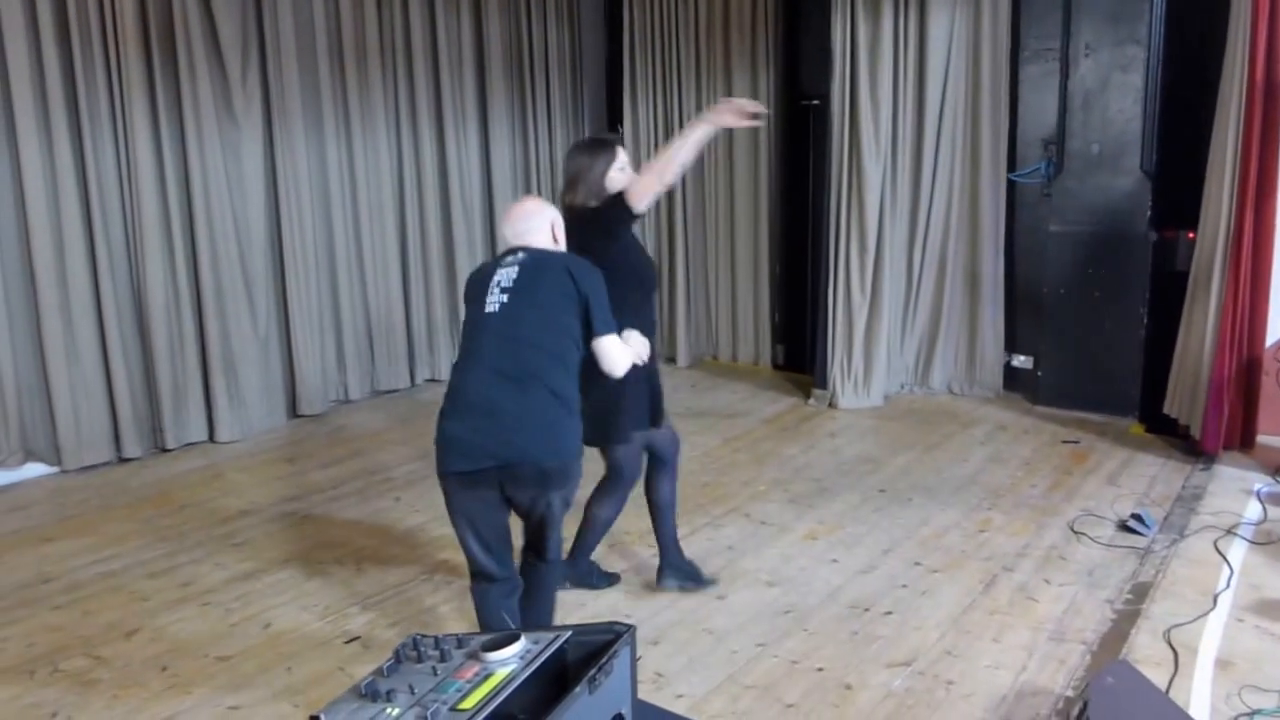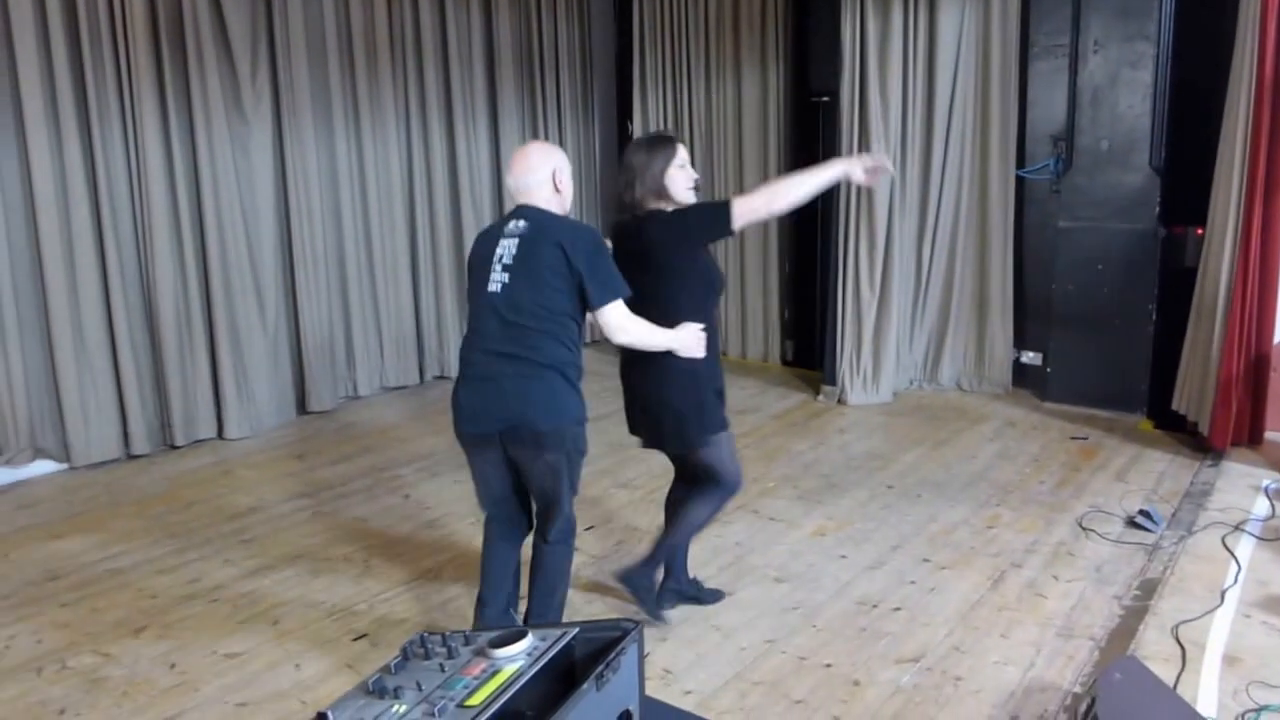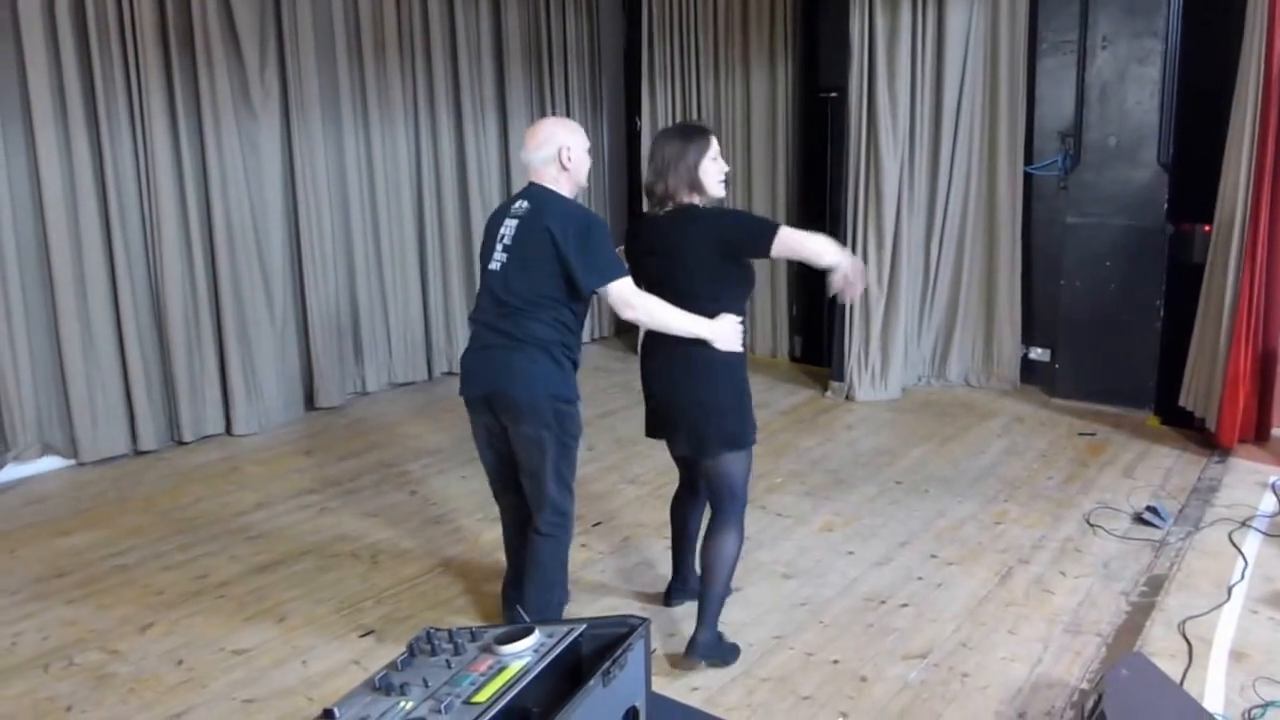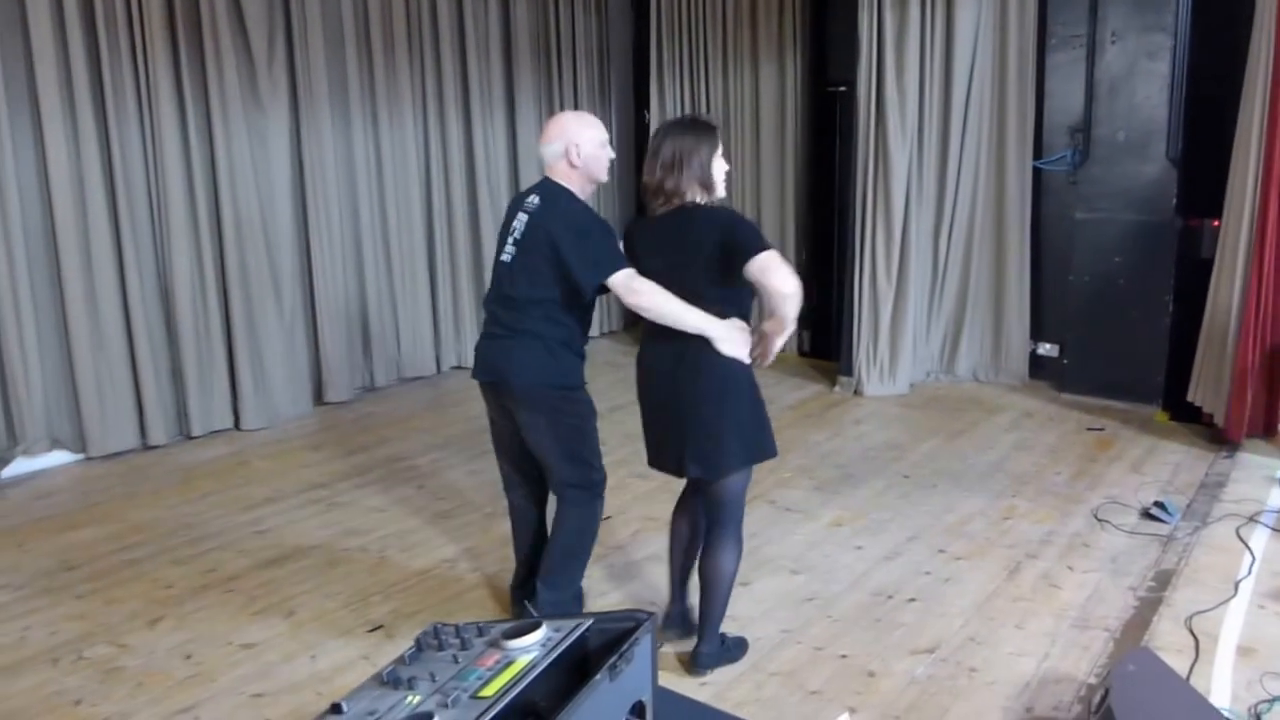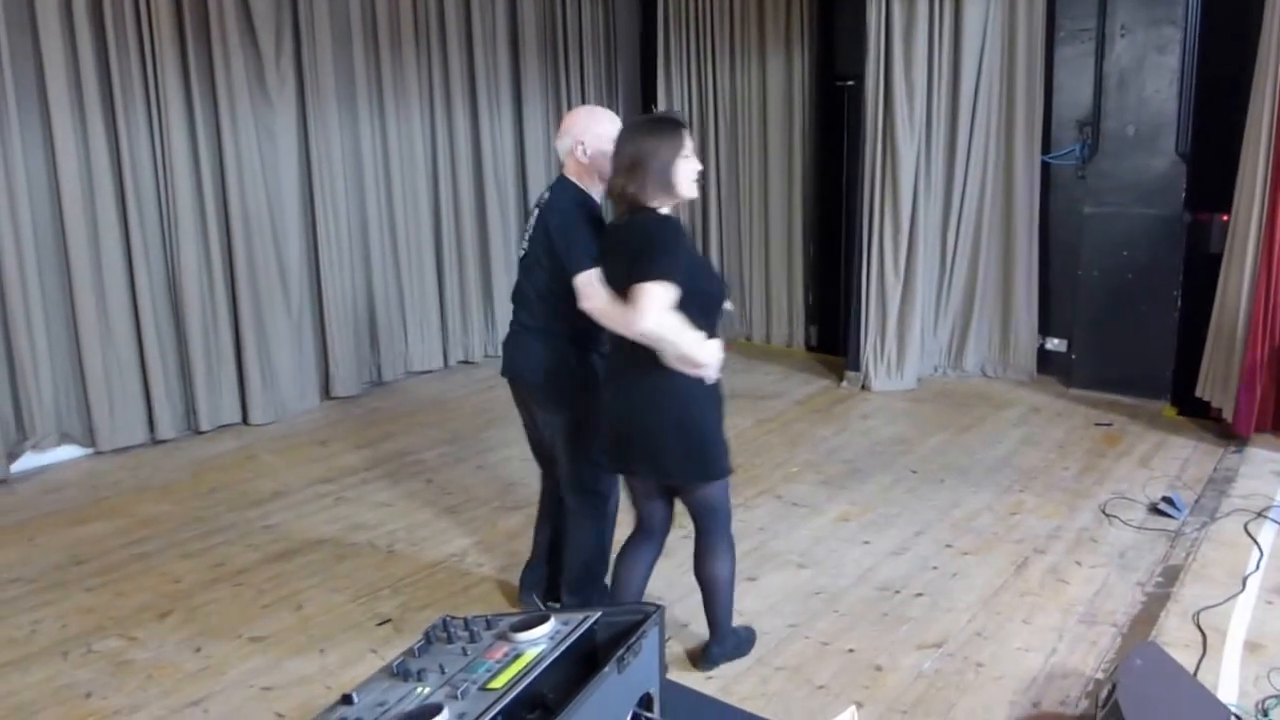
dt=0.3s
person 1, frame 1
left shoulder: (594, 229)
right shoulder: (596, 225)
right elbow: (653, 181)
right wrist: (708, 123)
left hip: (627, 366)
right hip: (610, 370)
left knee: (665, 451)
right knee: (625, 469)
left ankle: (673, 561)
right ankle: (574, 564)
person 1, frame 2
left shoulder: (631, 233)
right shoulder: (674, 228)
right elbow: (767, 202)
right wrist: (841, 167)
left hip: (660, 370)
right hip: (674, 375)
left knee: (694, 475)
right knee: (724, 479)
left ankle: (674, 581)
right ankle: (645, 571)
person 1, frame 3
left shoulder: (643, 231)
right shoulder: (722, 225)
right elbow: (814, 249)
right wrist: (847, 266)
left hip: (663, 370)
right hip: (711, 376)
left knee: (695, 480)
right knee: (729, 503)
left ankle: (684, 580)
right ankle: (705, 636)
person 1, frame 4
left shoulder: (640, 233)
right shoulder: (722, 225)
right elbow: (782, 285)
right wrist: (776, 332)
left hip: (659, 377)
right hip: (715, 383)
left knee: (697, 490)
right knee: (725, 514)
left ankle: (676, 611)
right ankle: (709, 643)
person 1, frame 5
left shoulder: (627, 230)
right shoulder: (663, 234)
right elbow: (651, 317)
left wrist: (692, 333)
right wrist: (702, 354)
left hip: (635, 400)
right hip: (673, 403)
left knee: (651, 522)
right knee: (713, 518)
right ankle: (721, 637)
person 2, frame 1
left shoulder: (480, 279)
right shoulder: (578, 272)
right elbow: (613, 364)
right wrist: (630, 349)
left hip: (462, 442)
right hip: (544, 443)
left knee: (488, 570)
right knee: (544, 549)
person 2, frame 2
left shoulder: (485, 242)
right shoulder: (577, 239)
right elbow: (619, 330)
right wrist: (673, 339)
left hip: (476, 406)
right hip: (546, 409)
left knee: (504, 521)
right knee: (555, 526)
left ankle: (494, 636)
person 2, frame 3
left shoulder: (505, 214)
right shoulder: (575, 222)
right elbow: (630, 305)
left wrist: (603, 259)
right wrist: (710, 329)
left hip: (481, 377)
right hip: (538, 385)
left knee: (512, 496)
right knee: (551, 511)
left ankle: (519, 602)
right ankle: (538, 630)
person 2, frame 4
left shoulder: (526, 204)
right shoulder: (575, 220)
right elbow: (634, 292)
left wrist: (615, 254)
right wrist: (715, 329)
left hip: (496, 365)
right hip: (544, 375)
left knee: (524, 486)
right knee: (581, 487)
left ankle: (528, 594)
right ankle: (555, 606)
person 2, frame 5
left shoulder: (562, 202)
right shoulder: (575, 212)
left elbow: (586, 288)
right elbow: (592, 298)
left hip: (531, 363)
right hip: (558, 369)
left knee: (562, 477)
right knee: (594, 485)
left ankle: (541, 585)
right ankle: (582, 605)
